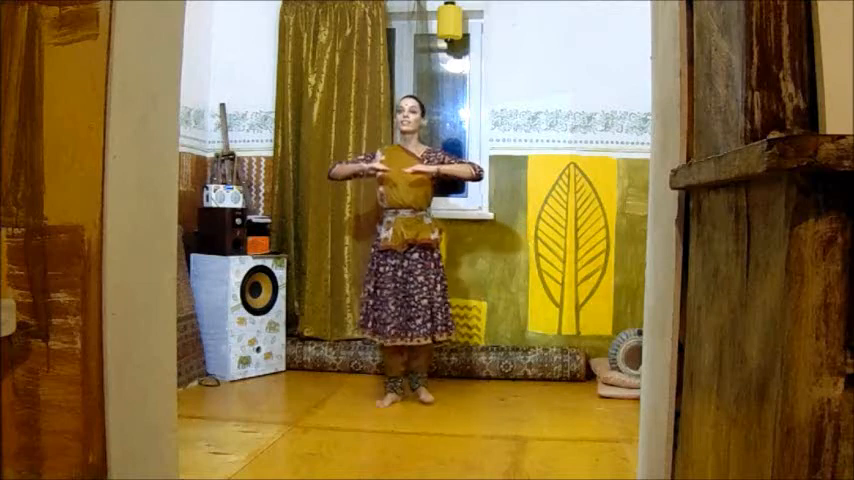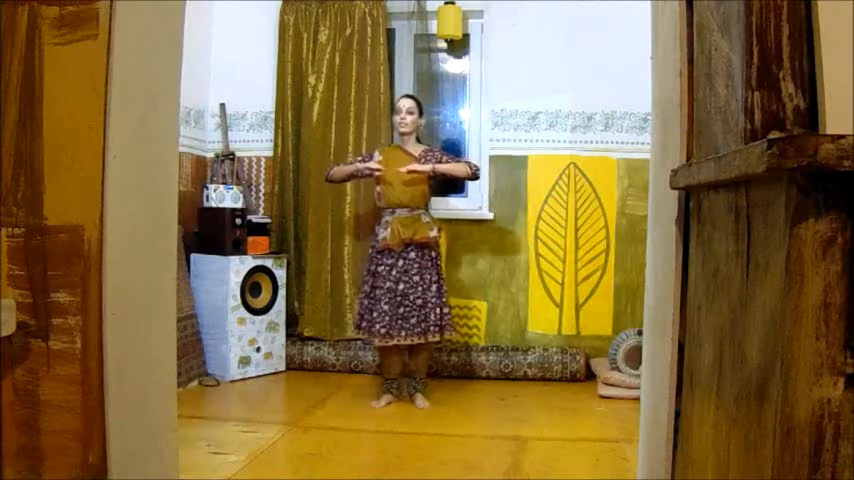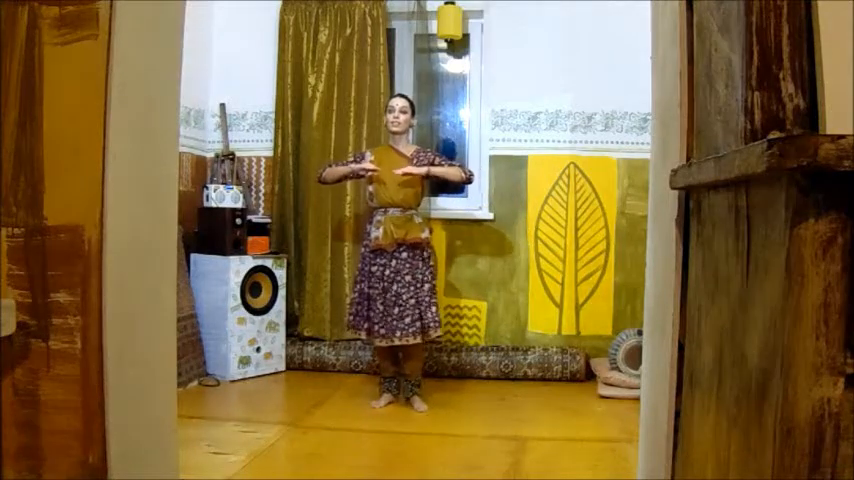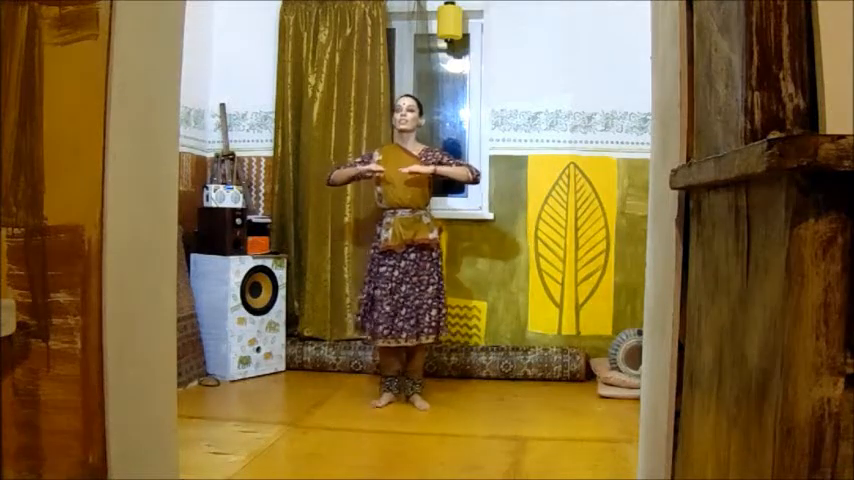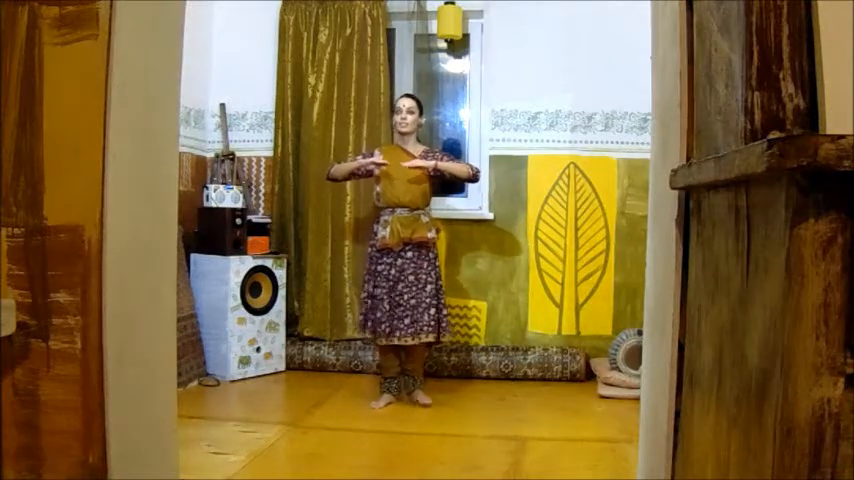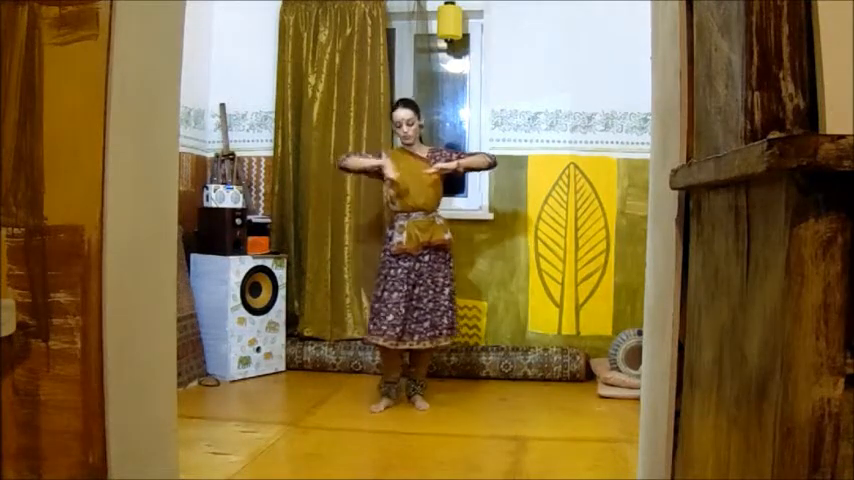
dt=0.5s
person 1, frame 1
left shoulder: (434, 156)
right shoulder: (381, 155)
left elbow: (476, 172)
right elbow: (333, 172)
left wrist: (434, 170)
right wrist: (364, 167)
left hip: (421, 238)
right hip: (389, 237)
left knee: (422, 312)
right knee: (387, 312)
left ankle: (419, 382)
right ankle: (393, 386)
person 1, frame 2
left shoulder: (431, 156)
right shoulder: (379, 156)
left elbow: (473, 171)
right elbow: (331, 175)
left wrist: (429, 168)
right wrist: (361, 167)
left hip: (420, 239)
right hip: (387, 238)
left knee: (420, 312)
right knee: (383, 313)
left ankle: (417, 387)
right ankle: (391, 387)
person 1, frame 3
left shoulder: (424, 156)
right shoulder: (370, 156)
left elbow: (466, 176)
right elbow: (324, 176)
left wrist: (424, 171)
right wrist: (354, 169)
left hip: (412, 239)
right hip: (378, 238)
left knee: (414, 314)
right knee: (380, 314)
left ankle: (412, 388)
right ankle: (388, 387)
person 1, frame 4
left shoulder: (431, 156)
right shoulder: (378, 156)
left elbow: (473, 175)
right elbow: (332, 179)
left wrist: (431, 169)
right wrist: (361, 169)
left hip: (421, 238)
right hip: (388, 237)
left knee: (420, 314)
right knee: (384, 313)
left ankle: (414, 387)
right ankle: (389, 386)
person 1, frame 5
left shoulder: (432, 156)
right shoulder: (378, 155)
left elbow: (473, 174)
right elbow: (332, 174)
left wrist: (432, 165)
right wrist: (362, 163)
left hip: (419, 241)
right hip: (385, 239)
left knee: (419, 315)
right knee: (383, 314)
left ankle: (415, 384)
right ankle: (389, 387)
person 1, frame 6
left shoulder: (439, 155)
right shoulder: (386, 159)
left elbow: (489, 160)
right elbow: (344, 162)
left wrist: (454, 165)
right wrist: (380, 164)
left hip: (433, 242)
right hip: (399, 242)
left knee: (429, 318)
right knee: (390, 317)
left ankle: (416, 388)
right ankle: (388, 390)
